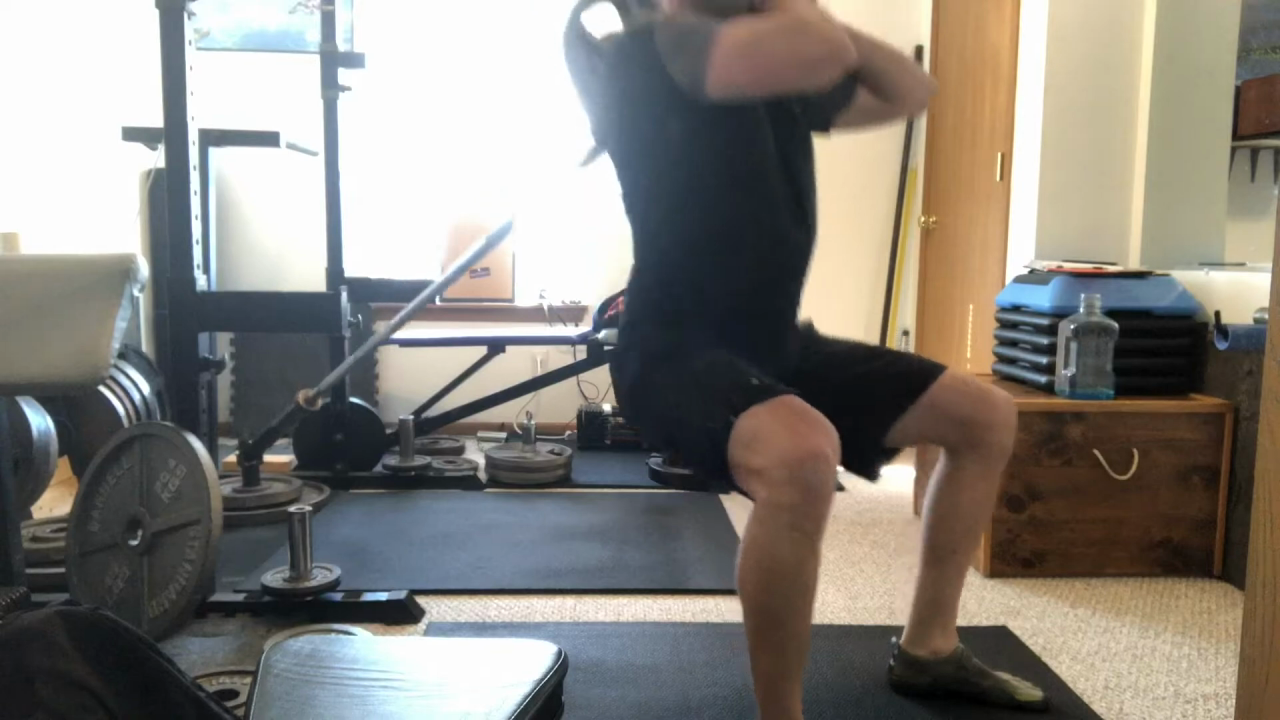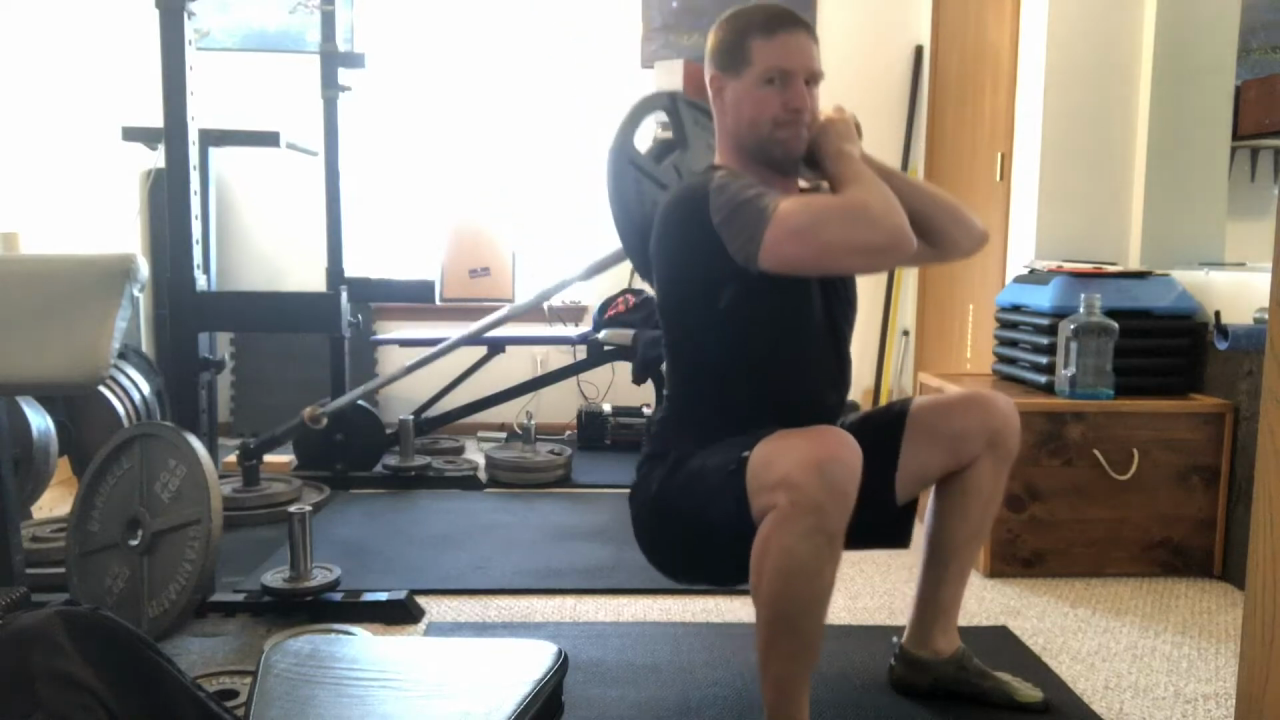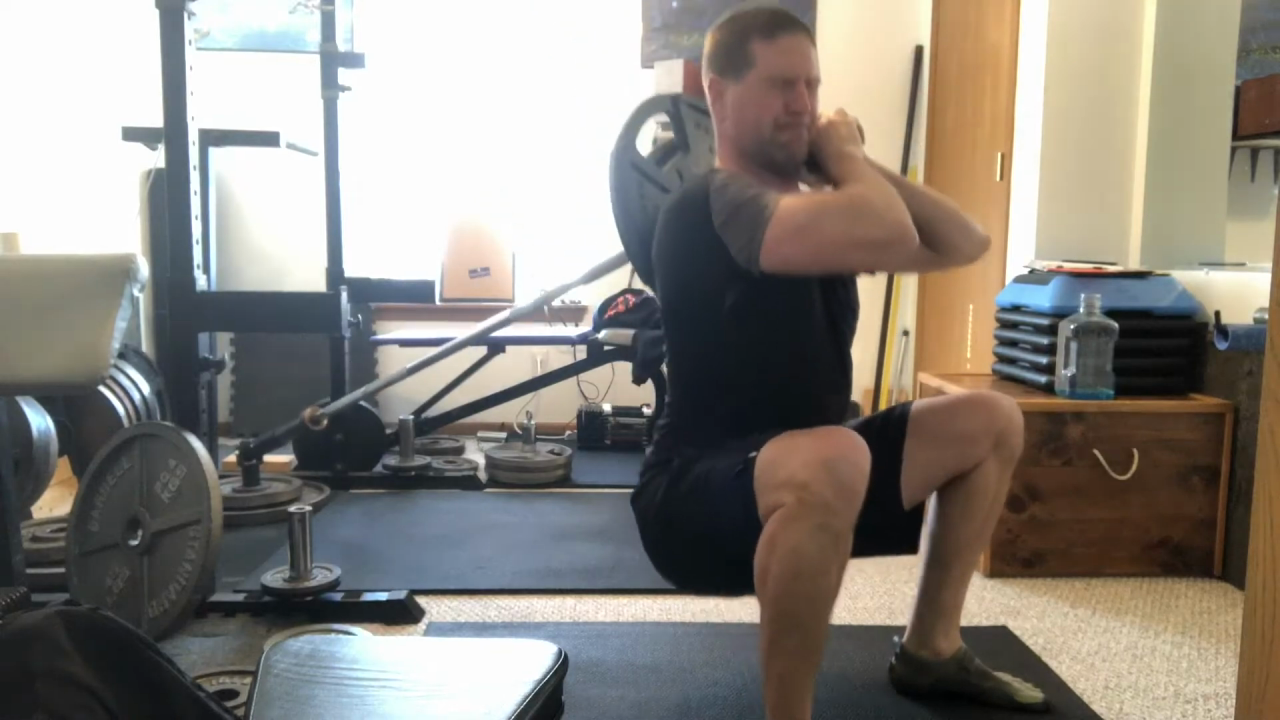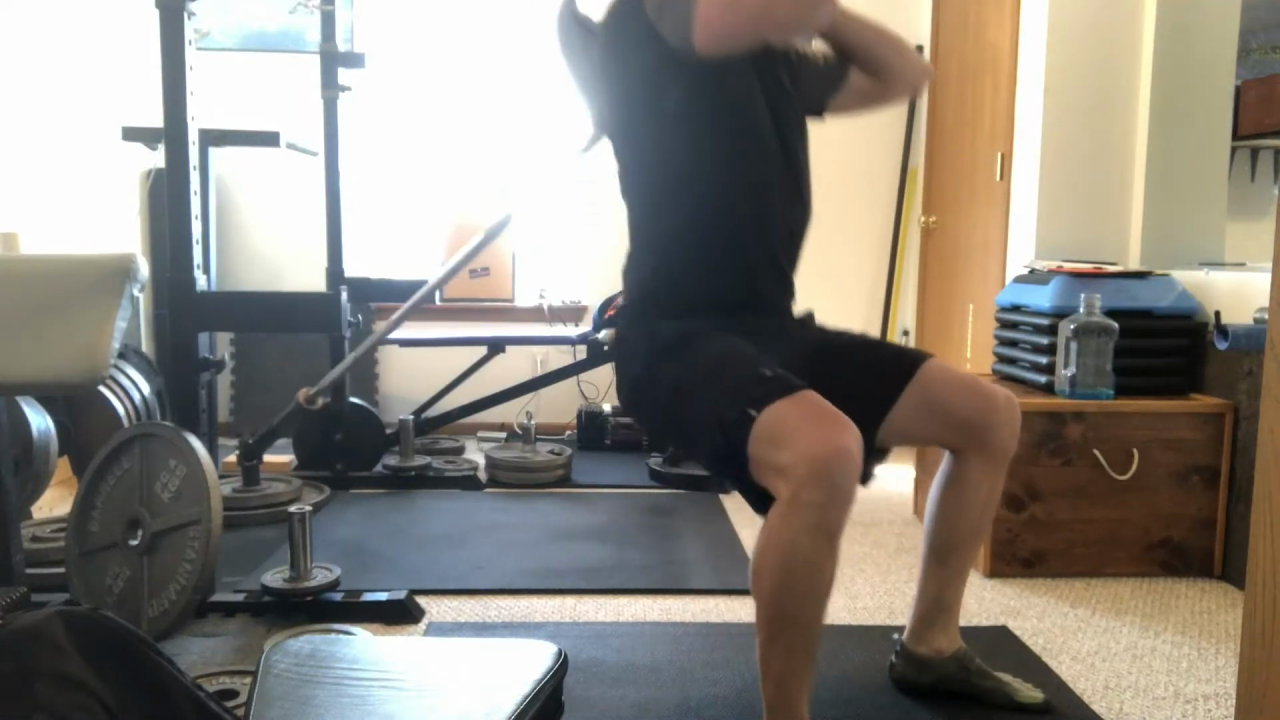
dt=0.5s
person 1, frame 1
left shoulder: (771, 63)
left elbow: (911, 91)
right elbow: (816, 61)
left hip: (775, 346)
right hip: (679, 354)
left knee: (986, 417)
right knee: (802, 454)
left ankle: (929, 648)
person 1, frame 2
left shoulder: (812, 210)
right shoulder: (712, 206)
left elbow: (962, 236)
right elbow: (885, 239)
left wrist: (852, 159)
right wrist: (843, 153)
left hip: (785, 468)
right hip: (691, 491)
left knee: (988, 421)
right knee: (822, 463)
left ankle: (929, 650)
person 1, frame 3
left shoulder: (813, 209)
right shoulder: (712, 209)
left elbow: (964, 242)
right elbow: (881, 228)
left wrist: (849, 157)
right wrist: (844, 152)
left hip: (791, 468)
right hip: (695, 495)
left knee: (992, 423)
right knee: (832, 465)
left ankle: (929, 651)
person 1, frame 4
left shoulder: (771, 59)
left elbow: (906, 71)
left hip: (773, 334)
right hip: (679, 340)
left knee: (989, 415)
right knee: (826, 455)
left ankle: (930, 647)
